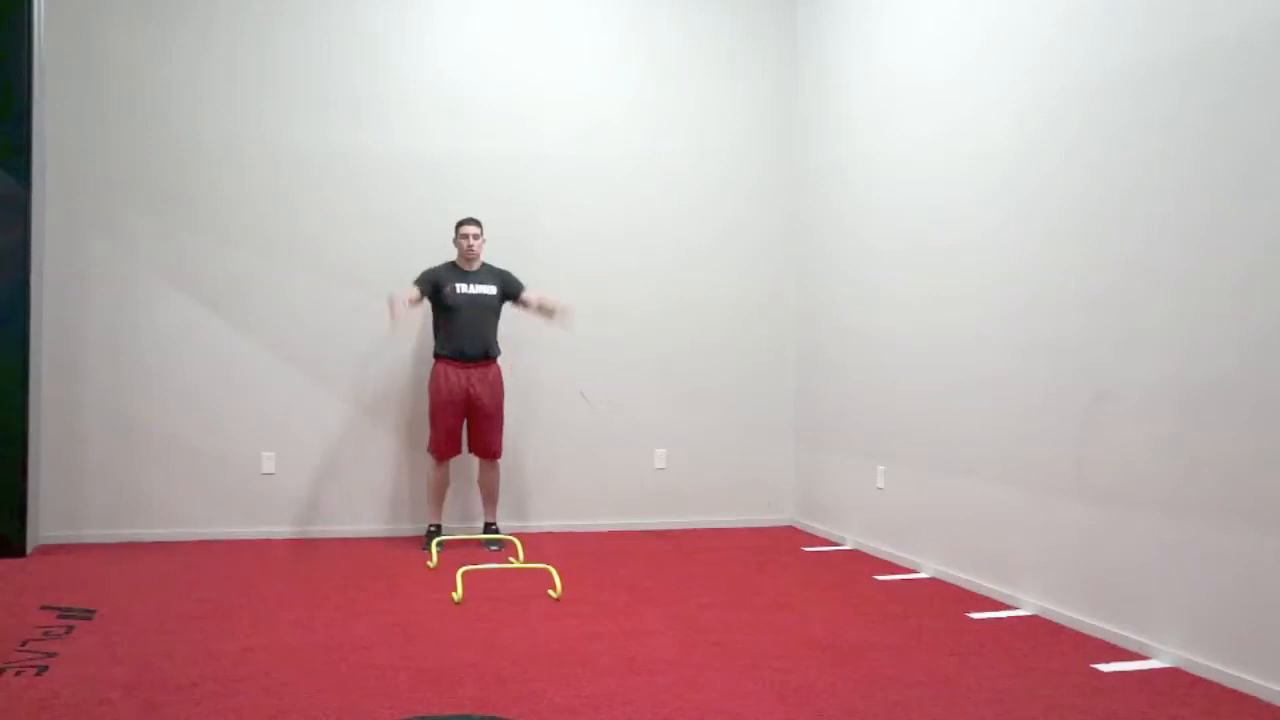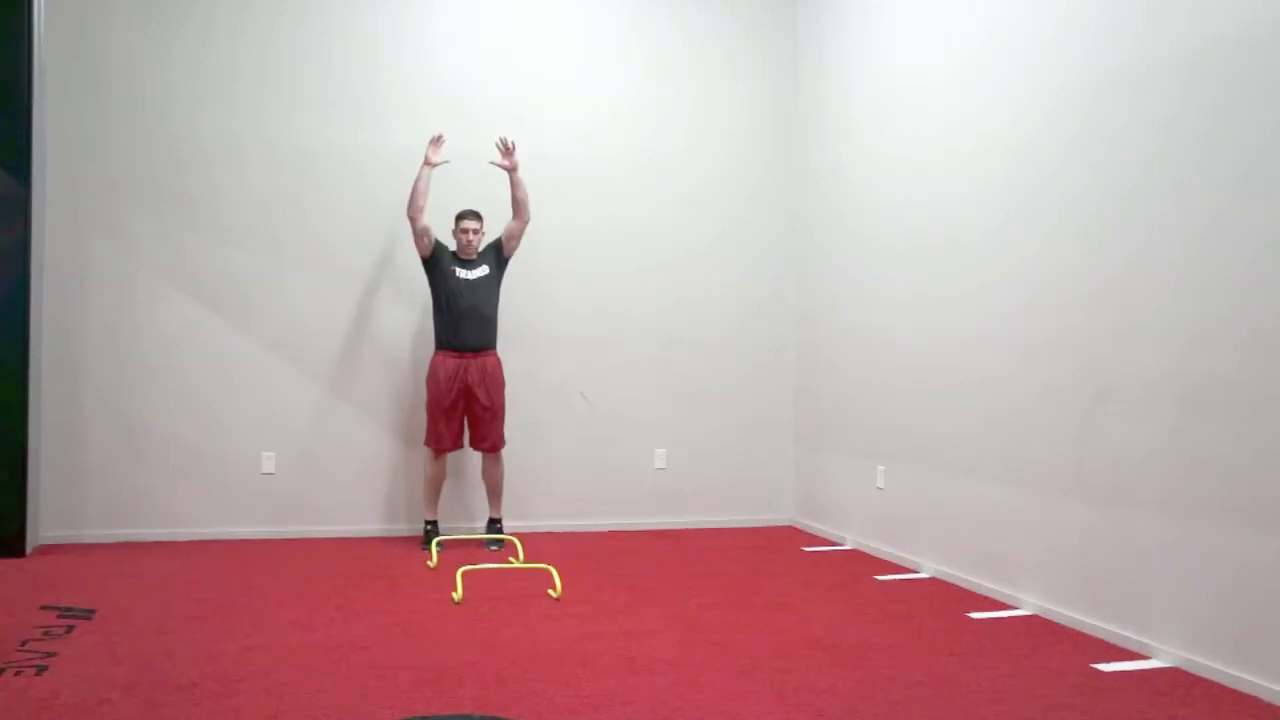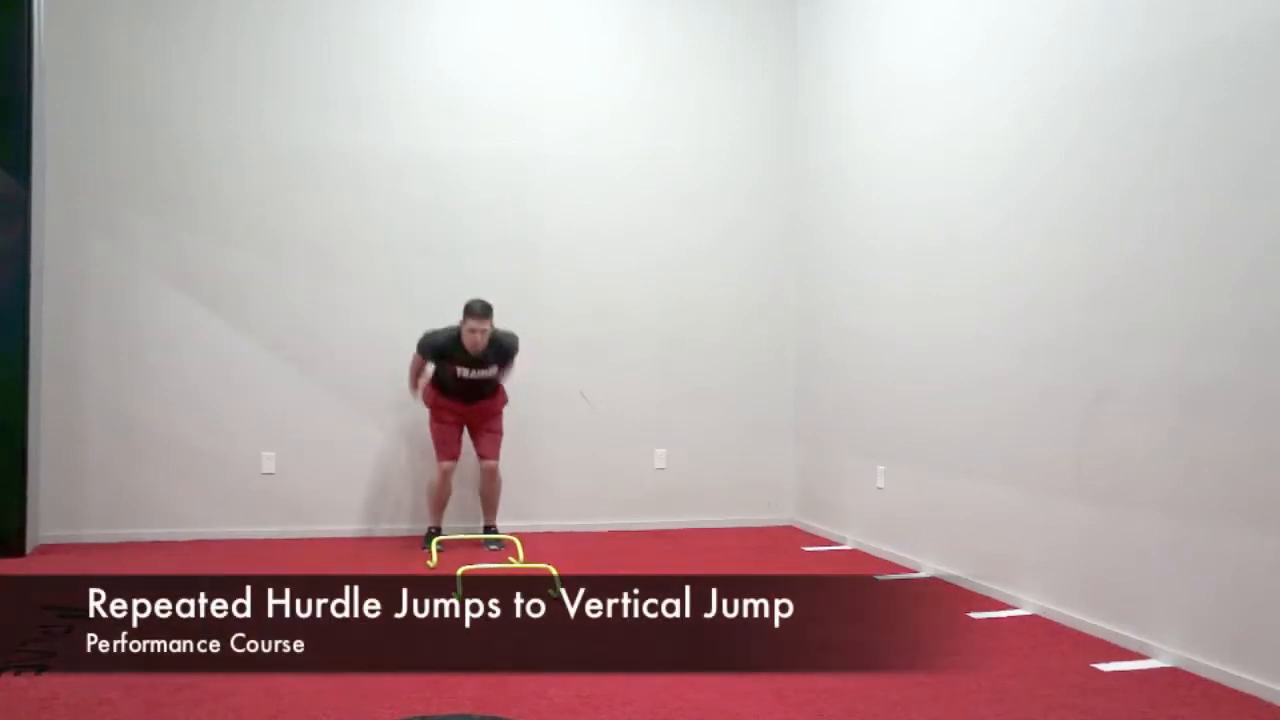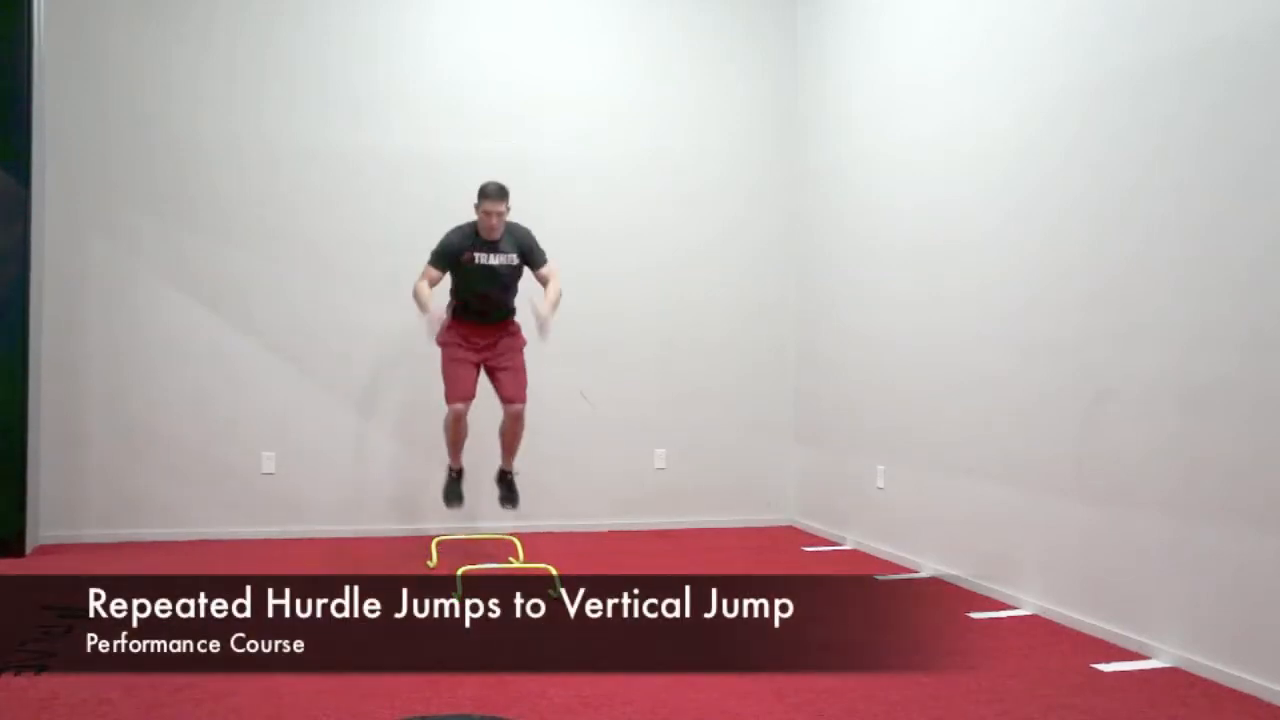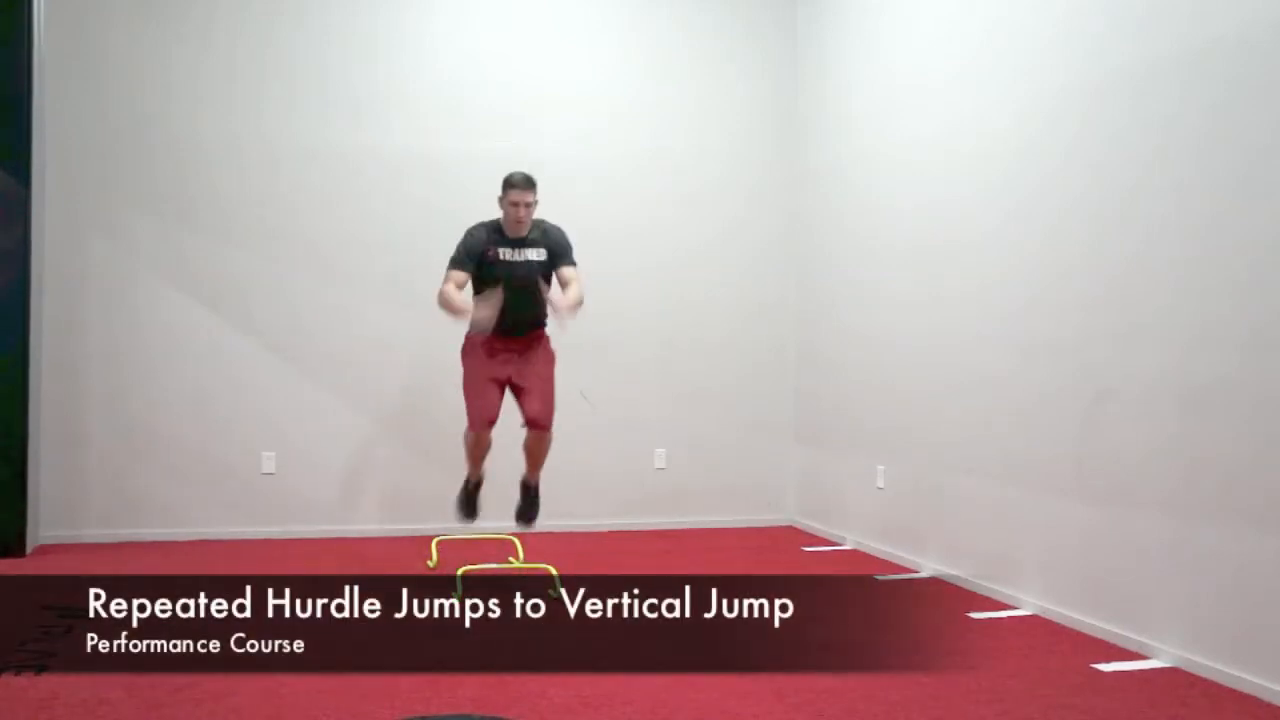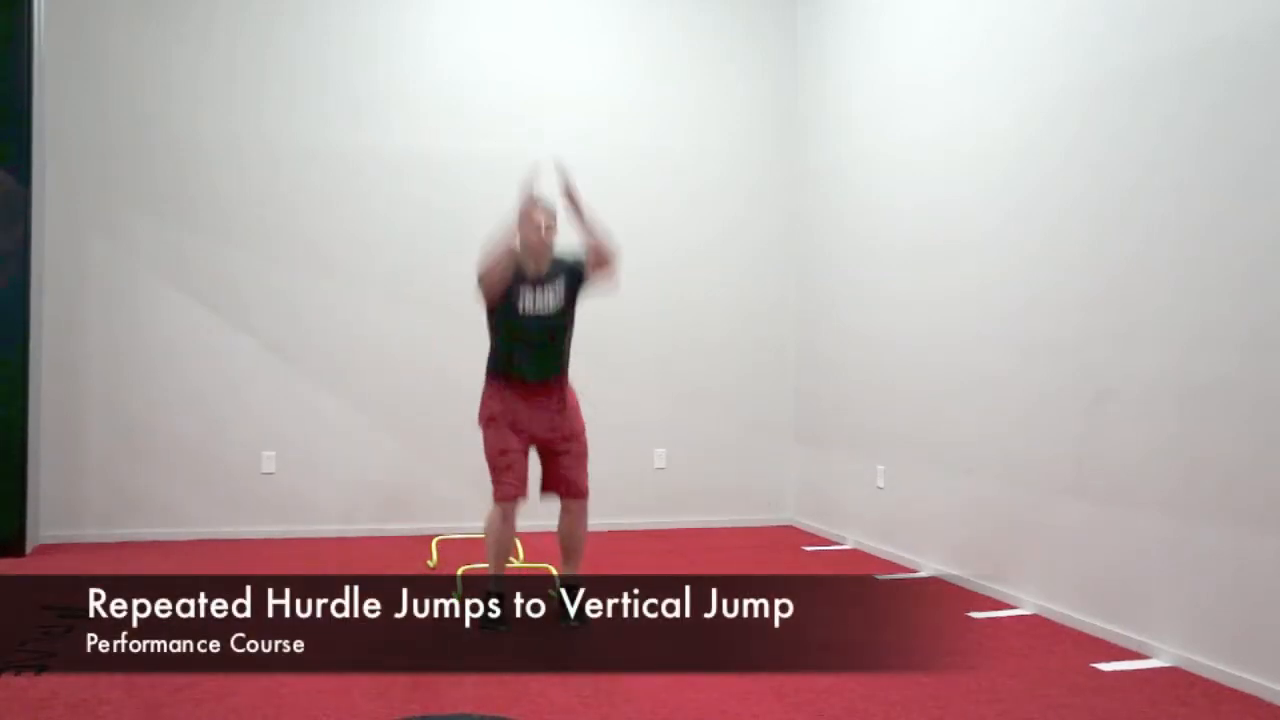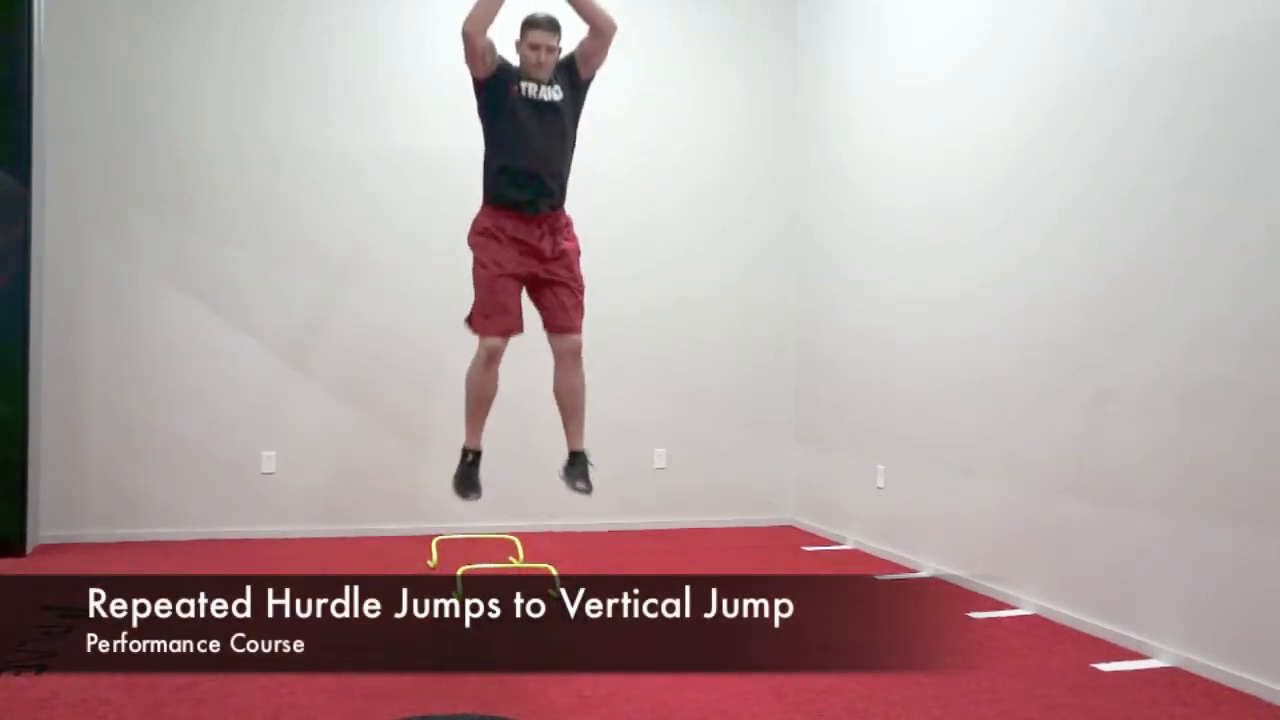
dt=0.5s
person 1, frame 1
left shoulder: (499, 278)
right shoulder: (438, 276)
left elbow: (530, 299)
right elbow: (410, 294)
left wrist: (549, 307)
right wrist: (399, 301)
left hip: (487, 375)
right hip: (447, 374)
left knee: (490, 455)
right knee: (442, 455)
left ankle: (490, 524)
right ankle: (434, 526)
person 1, frame 2
left shoulder: (495, 258)
right shoulder: (438, 260)
left elbow: (521, 218)
right elbow: (416, 217)
left wrist: (513, 172)
right wrist: (427, 167)
left hip: (486, 365)
right hip: (446, 365)
left knee: (492, 449)
right knee: (438, 449)
left ankle: (495, 522)
right ankle: (430, 524)
person 1, frame 3
left shoulder: (505, 342)
right shoulder: (438, 340)
right elbow: (418, 360)
left wrist: (498, 378)
right wrist: (417, 386)
left hip: (486, 404)
right hip: (445, 403)
left knee: (490, 466)
right knee: (445, 466)
left ankle: (490, 528)
right ankle: (434, 528)
person 1, frame 4
left shoulder: (522, 239)
right shoulder: (456, 240)
left elbow: (551, 280)
right elbow: (423, 283)
left wrist: (546, 309)
right wrist: (431, 312)
left hip: (504, 333)
right hip: (461, 333)
left knee: (515, 409)
right knee: (458, 408)
left ankle: (506, 473)
right ankle: (455, 470)
person 1, frame 5
left shoulder: (553, 237)
right shoulder: (478, 238)
left elbow: (576, 290)
right elbow: (447, 293)
left wrist: (562, 301)
right wrist: (473, 312)
left hip: (534, 346)
right hip: (485, 348)
left knee: (540, 425)
right knee: (480, 427)
left ankle: (531, 482)
right ankle: (473, 479)
person 1, frame 6
left shoulder: (569, 271)
right shoulder: (501, 277)
left elbow: (606, 260)
right elbow: (488, 276)
left wrist: (578, 212)
right wrist: (518, 220)
left hip: (556, 400)
right hip: (507, 401)
left knee: (575, 500)
right knee: (508, 500)
left ankle: (571, 588)
right ankle: (495, 593)
person 1, frame 7
left shoulder: (570, 79)
right shoulder: (498, 78)
left hip: (553, 232)
right hip: (500, 231)
left knee: (570, 349)
right knee: (490, 349)
left ankle: (576, 456)
right ankle: (470, 455)
